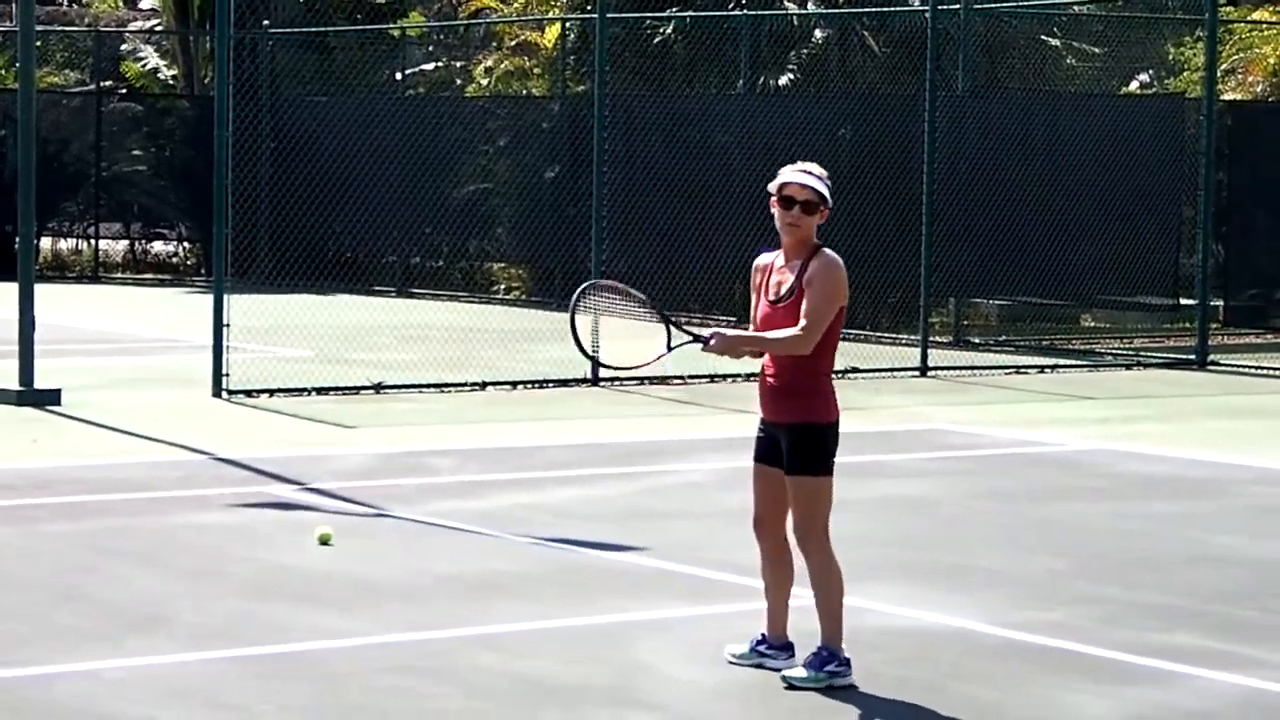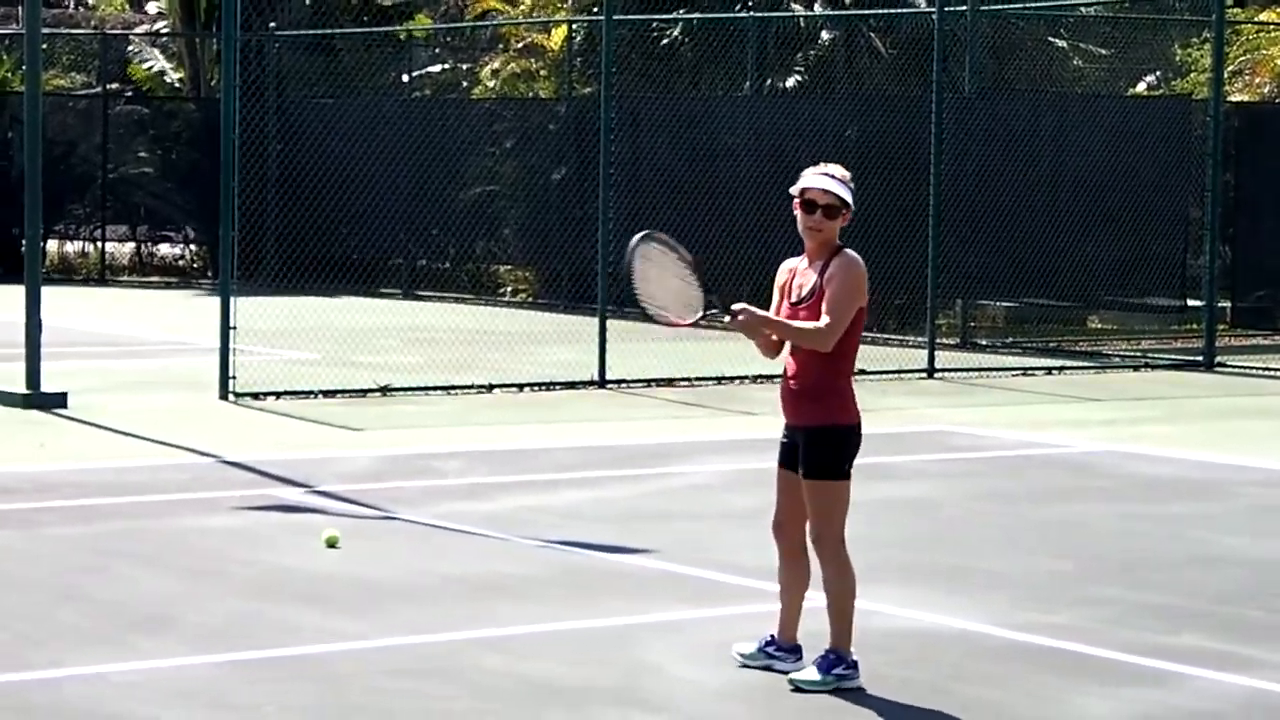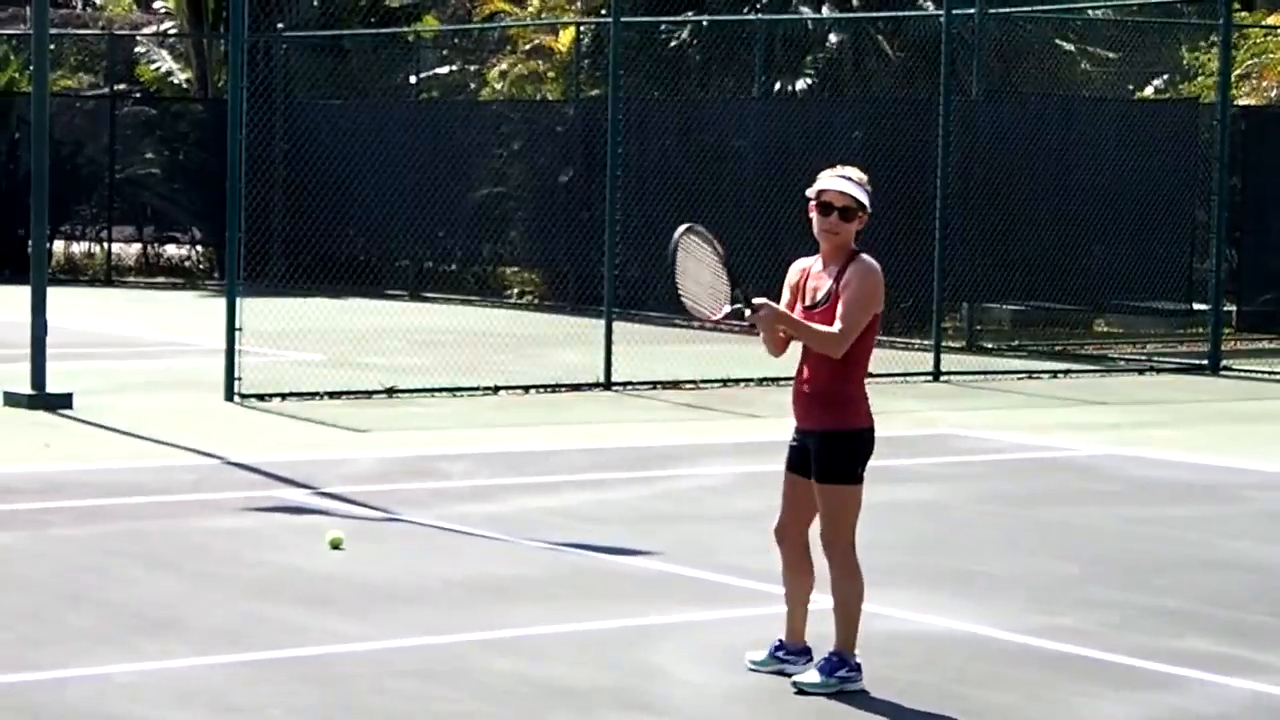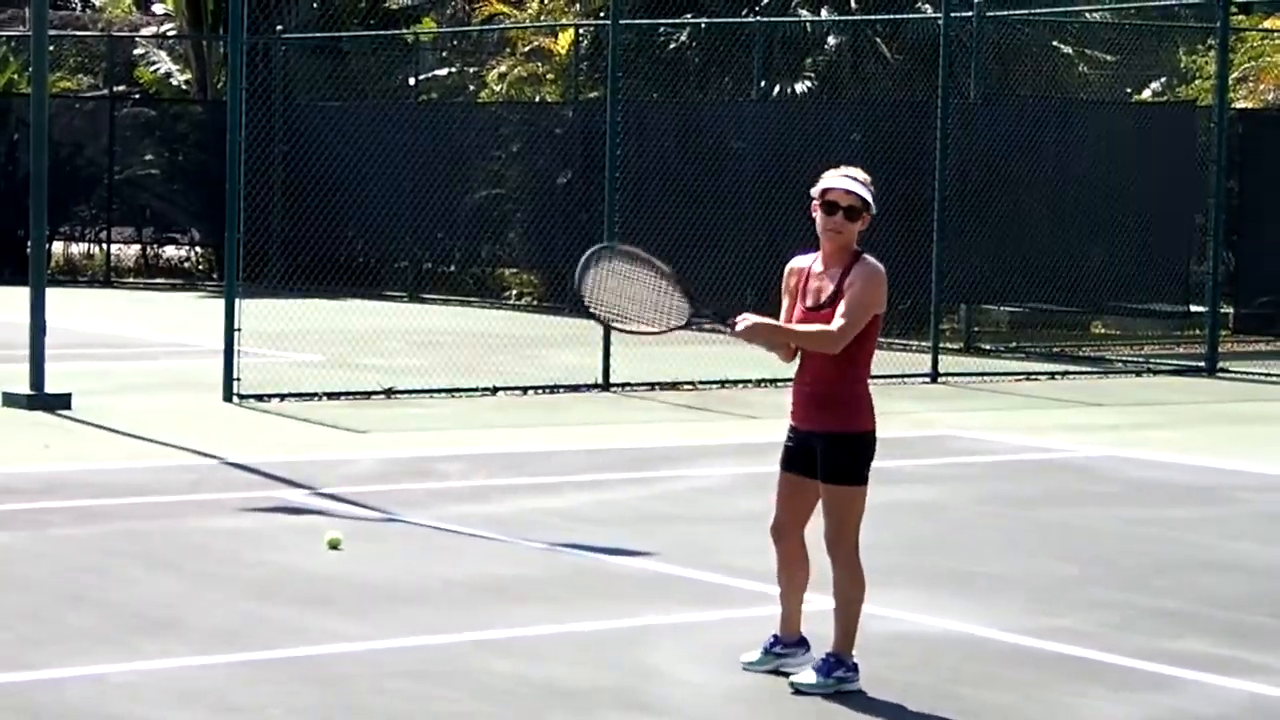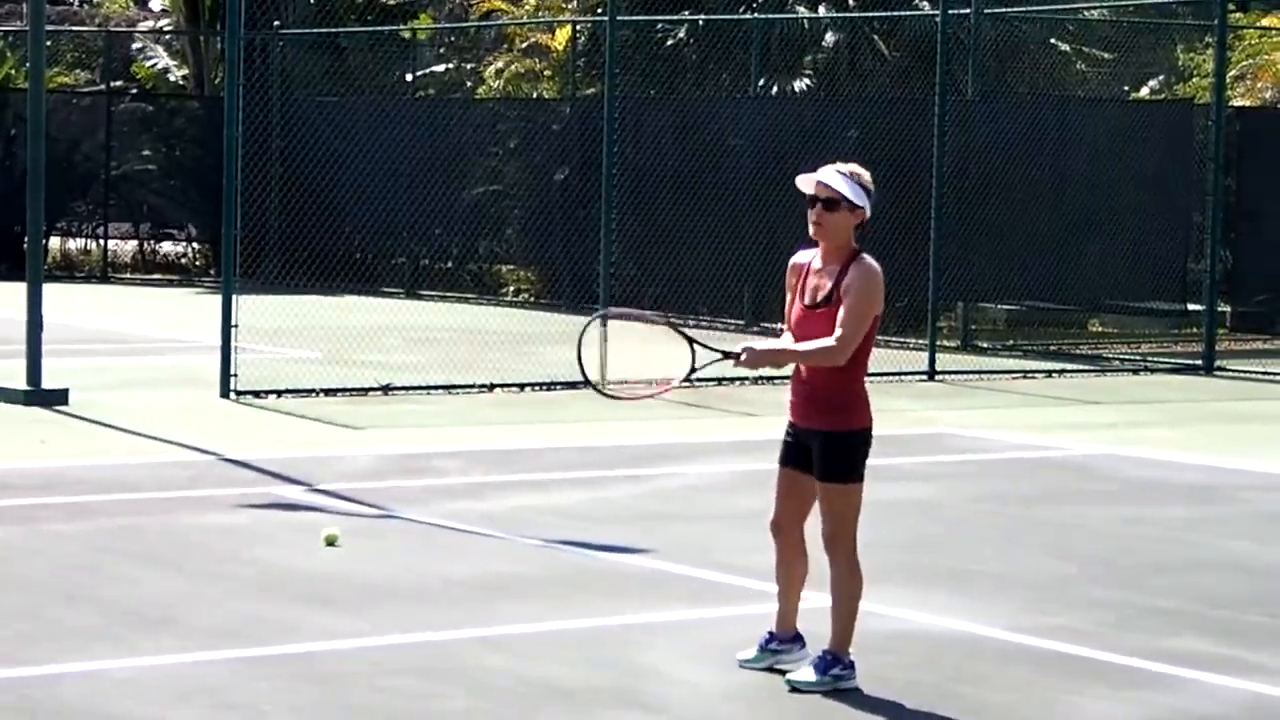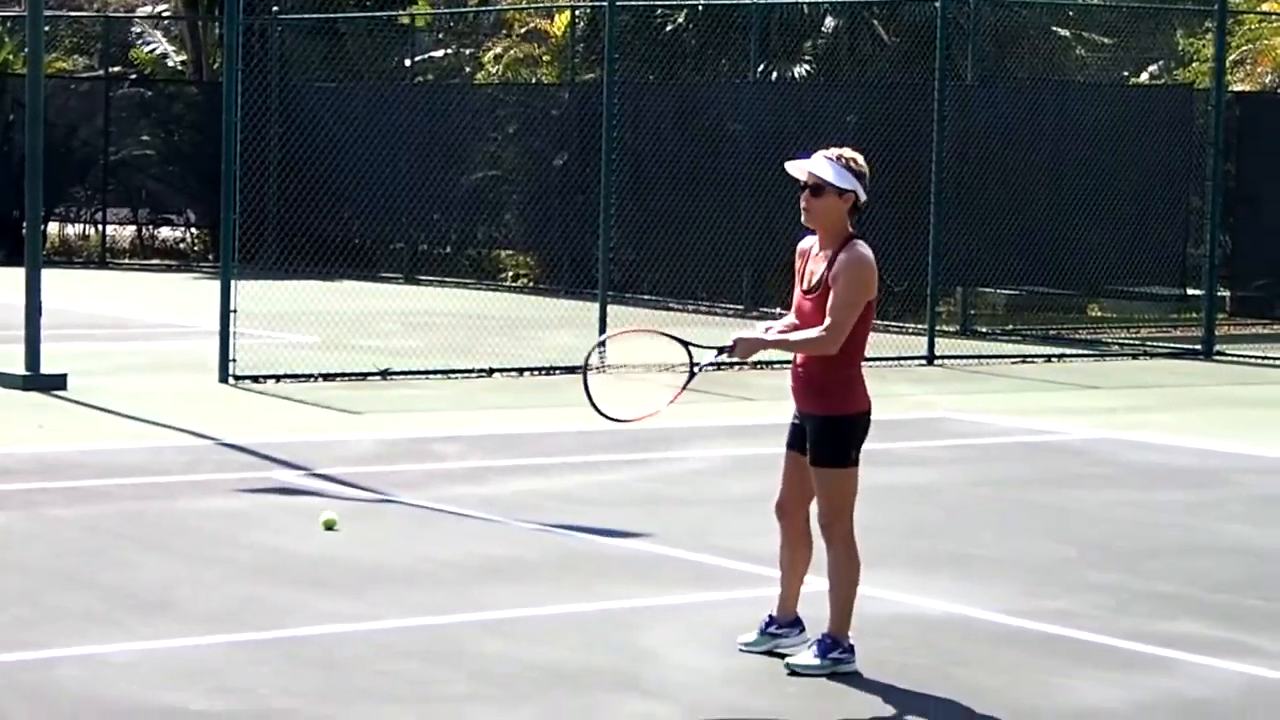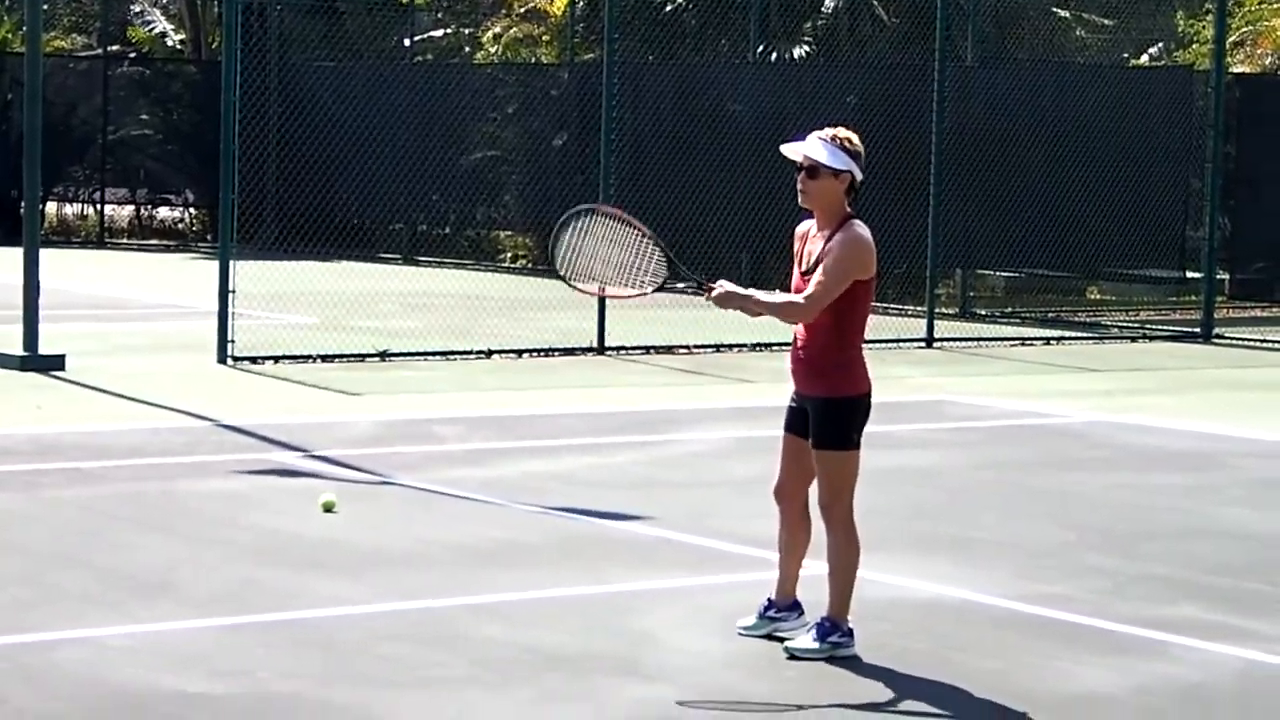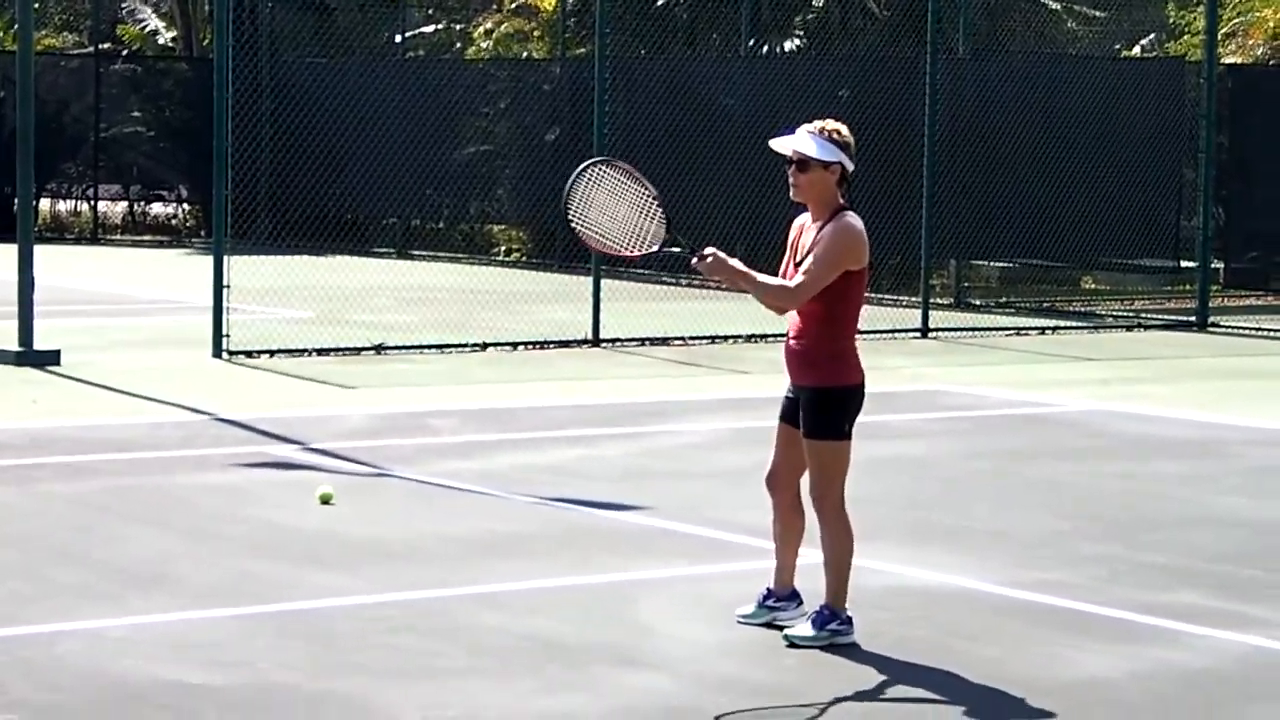
dt=0.2s
person 1, frame 1
left shoulder: (826, 266)
right shoulder: (763, 266)
left elbow: (806, 338)
left wrist: (743, 338)
right wrist: (734, 343)
left hip: (811, 419)
right hip: (774, 417)
left knee: (811, 538)
right knee: (767, 528)
left ankle: (833, 656)
right ankle: (775, 640)
person 1, frame 2
left shoulder: (847, 266)
right shoulder: (789, 269)
left elbow: (825, 337)
right elbow: (773, 345)
left wrist: (762, 316)
right wrist: (753, 328)
left hip: (830, 423)
right hip: (798, 420)
left knee: (827, 540)
right knee: (786, 531)
left ankle: (841, 659)
right ankle: (784, 642)
person 1, frame 3
left shoulder: (863, 272)
right shoulder: (801, 269)
left elbow: (838, 343)
right elbow: (777, 346)
left wrist: (783, 317)
right wrist: (767, 323)
left hip: (843, 427)
right hip: (809, 425)
left knee: (836, 544)
right knee: (788, 533)
left ankle: (844, 662)
right ankle: (793, 646)
person 1, frame 4
left shoulder: (867, 273)
right shoulder: (797, 268)
left elbow: (835, 338)
right elbow: (789, 349)
left wrist: (769, 327)
right wrist: (767, 335)
left hip: (846, 428)
right hip: (805, 423)
left knee: (840, 544)
right knee: (785, 531)
left ankle: (842, 662)
right ankle: (789, 640)
person 1, frame 5
left shoulder: (865, 274)
right shoulder: (799, 265)
left elbow: (839, 349)
left wrist: (773, 353)
right wrist: (774, 350)
left hip: (842, 426)
right hip: (803, 421)
left knee: (838, 542)
right knee: (784, 527)
left ankle: (839, 660)
right ankle: (785, 636)
person 1, frame 6
left shoulder: (855, 260)
right shoulder: (806, 249)
left elbow: (830, 338)
left wrist: (764, 343)
right wrist: (771, 328)
left hip: (839, 410)
right hip: (807, 405)
left knee: (834, 525)
right knee: (789, 512)
left ankle: (838, 644)
right ankle: (785, 620)
person 1, frame 7
left shoulder: (852, 240)
right shoulder: (805, 232)
left elbow: (807, 309)
left wrist: (742, 296)
right wrist: (754, 299)
left hip: (839, 392)
right hip: (808, 388)
left knee: (834, 509)
right knee: (788, 494)
left ankle: (837, 627)
right ankle: (784, 604)
person 1, frame 8
left shoulder: (845, 231)
right shoulder: (802, 225)
left elbow: (793, 294)
right elbow: (783, 299)
left wrist: (733, 268)
right wrist: (737, 275)
left hip: (832, 383)
right hip: (804, 379)
left knee: (826, 499)
right knee: (780, 483)
left ankle: (835, 615)
right ankle: (783, 593)
